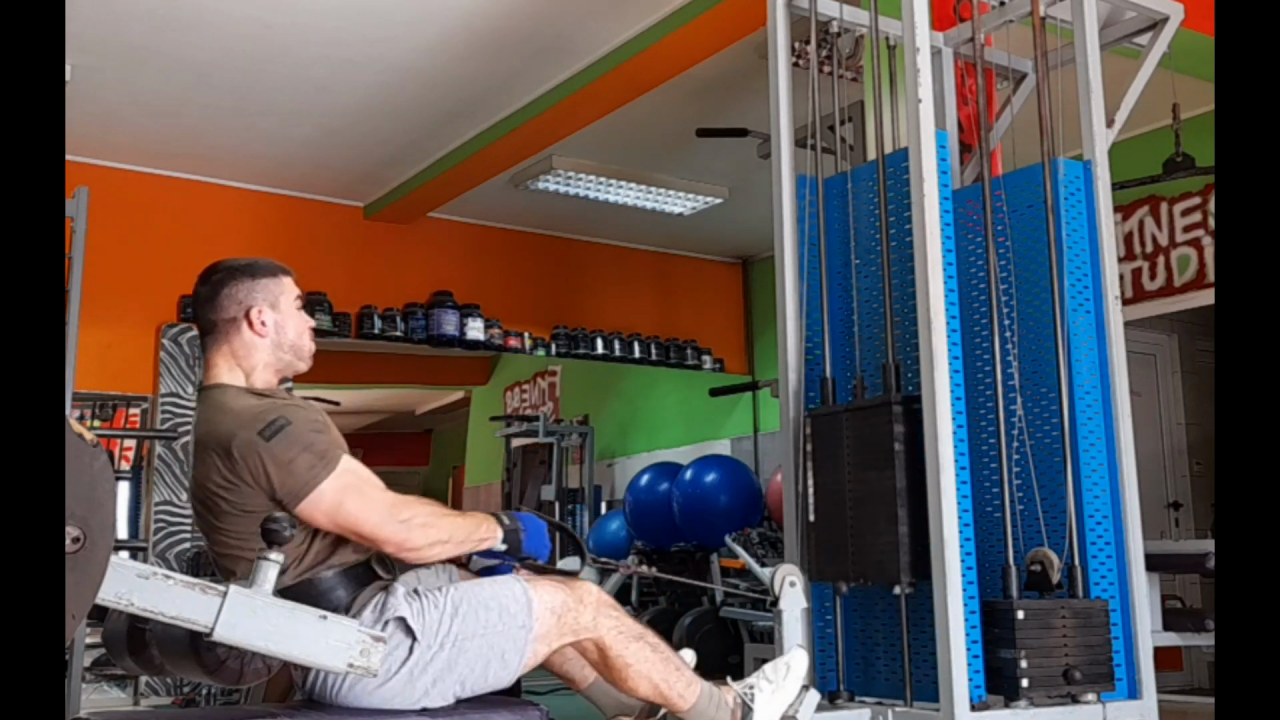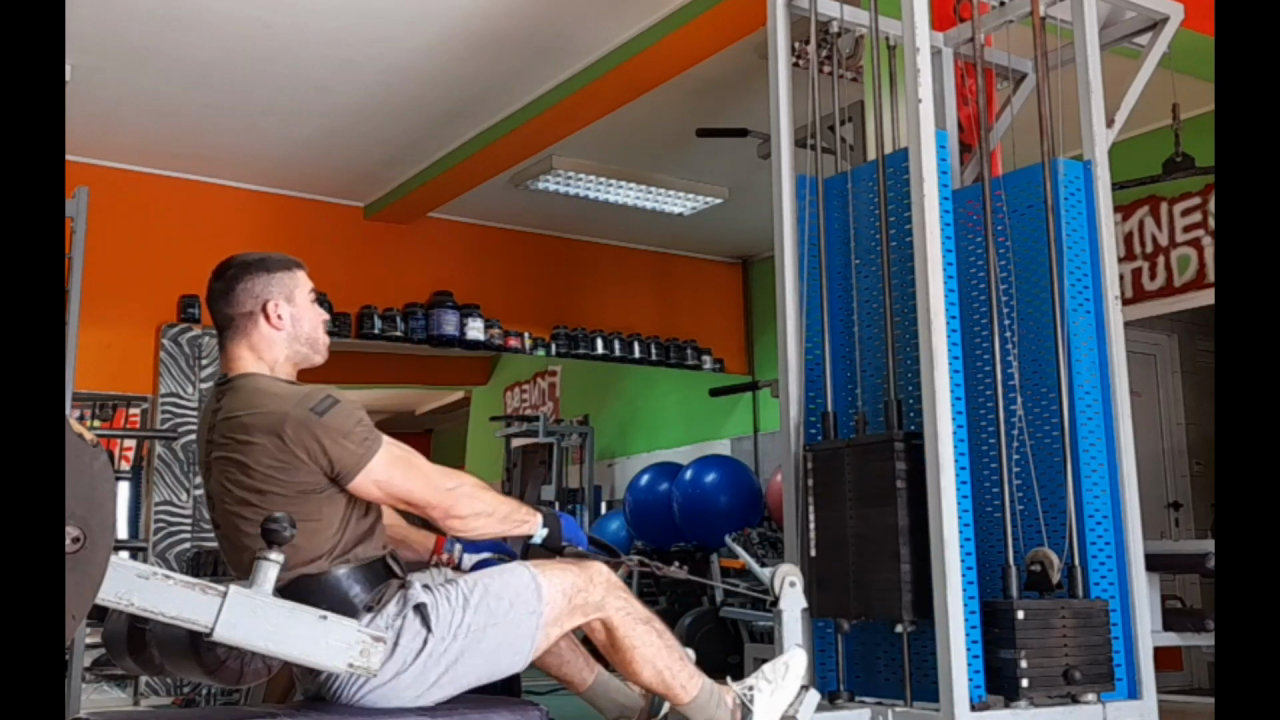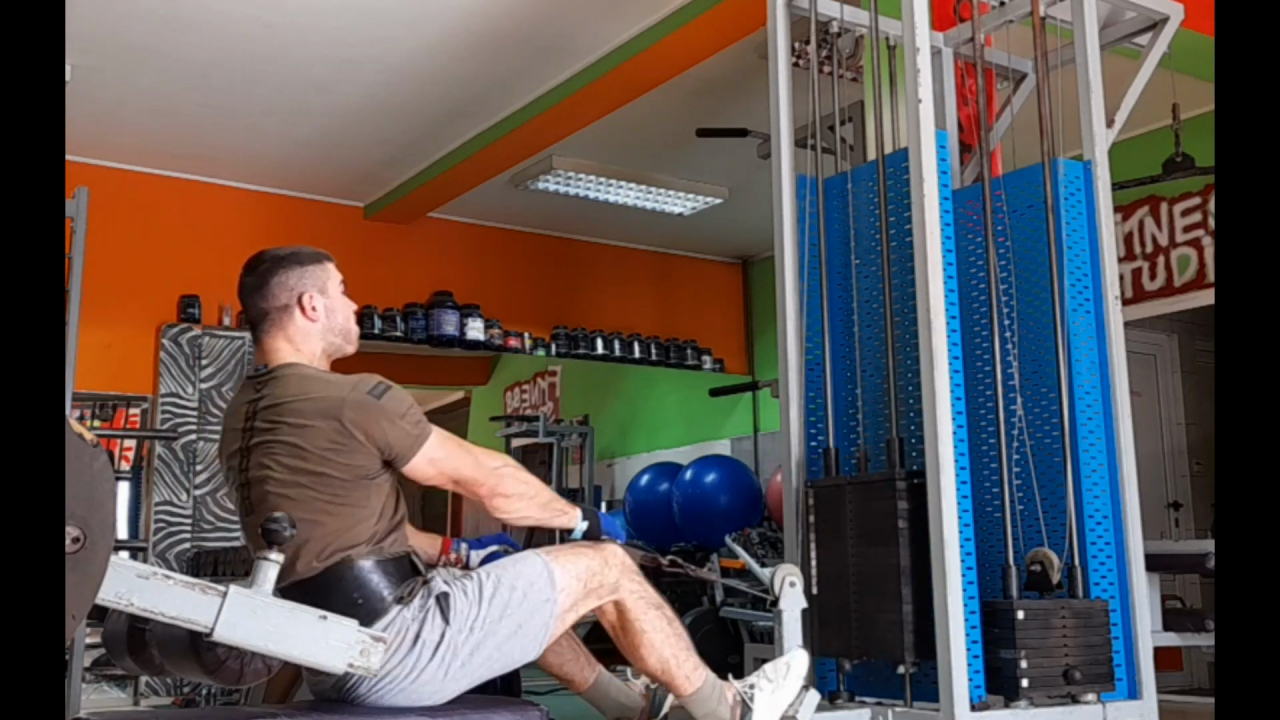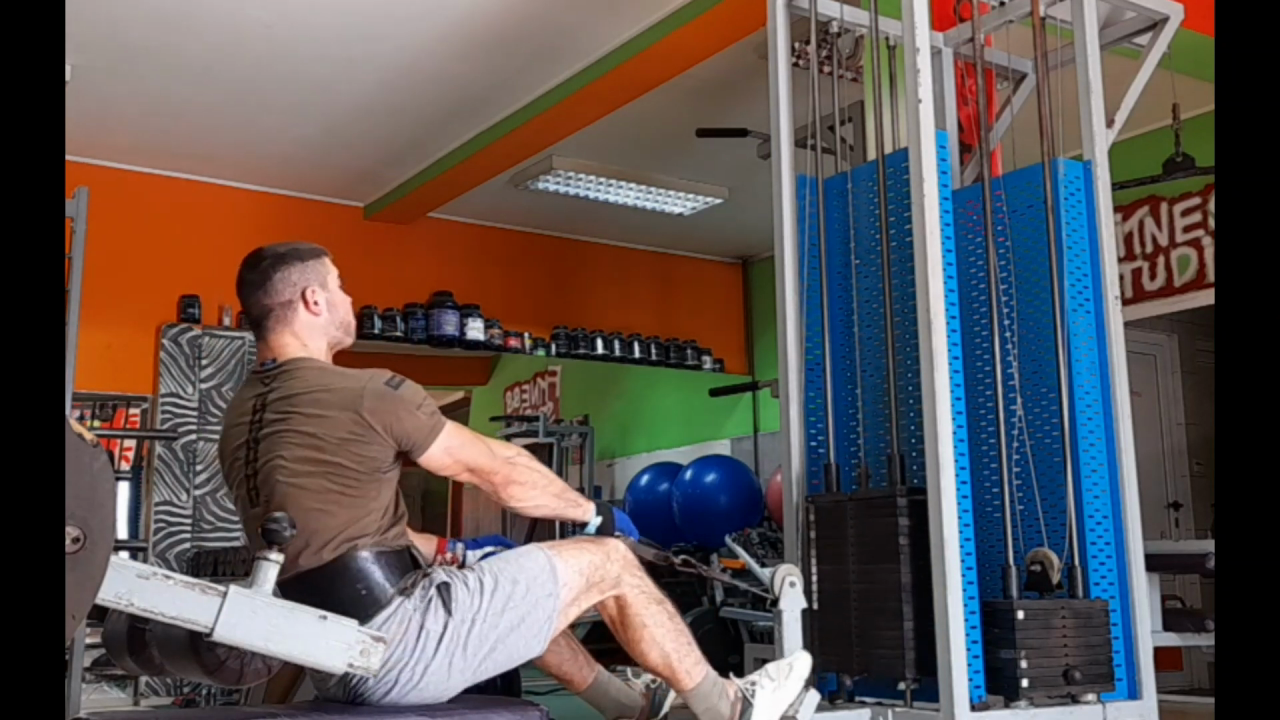
dt=0.3s
person 1, frame 1
left shoulder: (236, 414)
right shoulder: (261, 426)
left elbow: (366, 511)
right elbow: (397, 528)
left wrist: (478, 543)
right wrist: (500, 530)
left knee: (512, 584)
right knee: (581, 604)
person 1, frame 2
left shoulder: (229, 415)
right shoulder: (302, 412)
right elbow: (442, 497)
left wrist: (450, 552)
right wrist: (543, 523)
left knee: (513, 586)
right knee: (591, 585)
person 1, frame 3
left shoulder: (243, 417)
right shoulder: (353, 400)
right elbow: (486, 480)
left wrist: (452, 552)
right wrist: (582, 519)
right hip: (394, 648)
left knee: (514, 585)
right knee: (605, 566)
person 1, frame 4
left shoulder: (243, 417)
right shoulder: (367, 393)
right elbow: (500, 471)
left wrist: (448, 552)
right wrist: (596, 514)
right hip: (395, 642)
left knee: (515, 585)
right knee: (607, 561)
